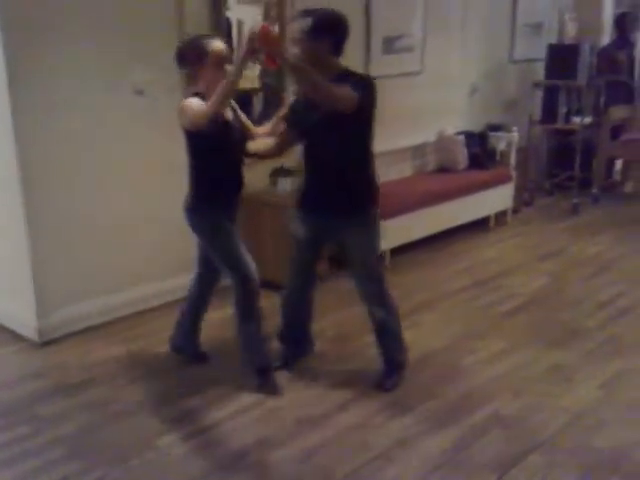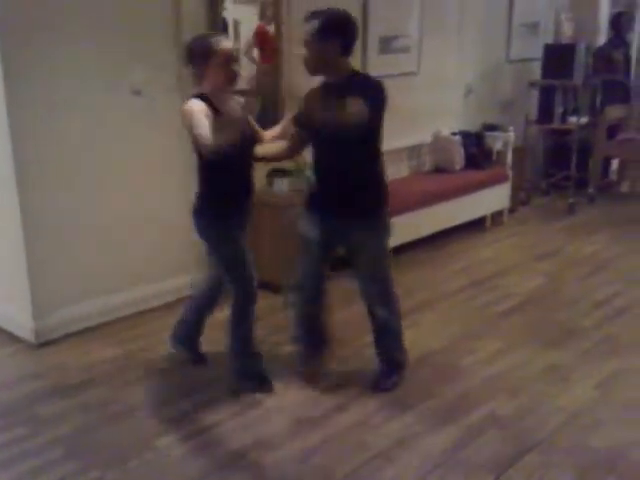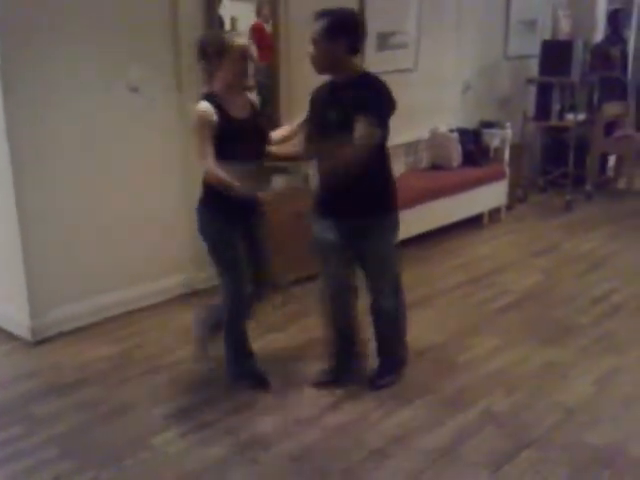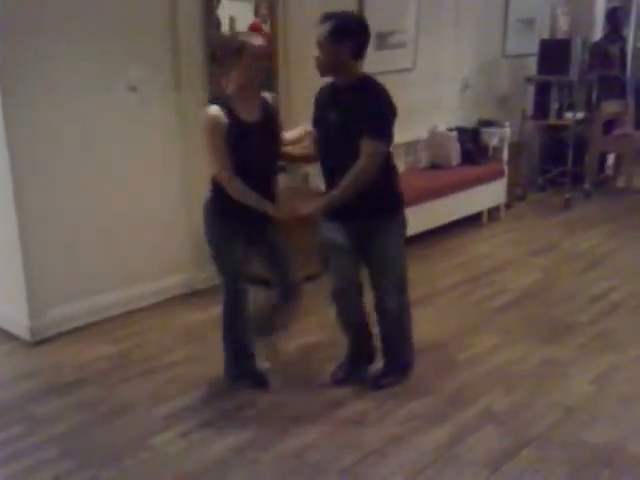
dt=0.2s
person 1, frame 1
left shoulder: (360, 87)
right shoulder: (304, 98)
left elbow: (331, 98)
right elbow: (279, 144)
left wrist: (280, 54)
left hip: (354, 209)
right hip: (312, 206)
left knee: (371, 288)
right knee: (298, 280)
left ankle: (395, 359)
right ankle: (295, 343)
person 1, frame 2
left shoulder: (368, 90)
right shoulder: (315, 97)
left elbow: (345, 118)
right elbow: (290, 145)
left hip: (365, 211)
right hip: (322, 208)
left knee: (376, 289)
right knee: (308, 283)
left ankle: (393, 361)
right ankle: (314, 347)
person 1, frame 3
left shoulder: (374, 93)
right shoulder: (322, 94)
left elbow: (359, 149)
right elbow: (309, 145)
left hip: (375, 211)
right hip: (332, 210)
left knee: (384, 289)
right knee: (336, 290)
left ankle: (392, 359)
right ankle: (346, 361)
person 1, frame 4
left shoulder: (374, 98)
right shoulder: (325, 96)
left elbow: (369, 164)
left wrist: (322, 204)
left hip: (380, 213)
right hip: (339, 215)
left knee: (389, 291)
right knee: (344, 290)
left ankle: (398, 361)
right ankle: (359, 354)
person 2, frame 1
left shoulder: (228, 105)
right shoulder: (192, 107)
left elbow: (255, 136)
right elbow: (213, 111)
right wrist: (244, 59)
left hip: (224, 206)
right hip: (206, 210)
left knee: (208, 276)
right knee: (247, 281)
left ankle: (184, 340)
right ankle: (259, 364)
person 2, frame 2
left shoulder: (233, 104)
right shoulder: (196, 108)
left elbow: (261, 141)
right elbow: (209, 144)
right wrist: (239, 122)
left hip: (238, 209)
right hip: (215, 213)
left knee: (221, 280)
right knee: (245, 288)
left ankle: (185, 336)
right ankle: (247, 369)
person 2, frame 3
left shoulder: (248, 101)
right shoulder: (206, 111)
left elbow: (261, 144)
right elbow: (210, 170)
right wrist: (243, 184)
left hip: (249, 211)
right hip: (218, 214)
left knee: (258, 285)
right knee: (239, 289)
left ankle: (211, 322)
right ankle: (241, 366)
person 2, frame 4
left shoulder: (267, 103)
right shoulder: (217, 115)
right elbow: (225, 177)
right wrist: (270, 209)
left hip: (264, 214)
right hip: (226, 217)
left knee: (289, 288)
right knee: (236, 292)
right ankle: (239, 366)
